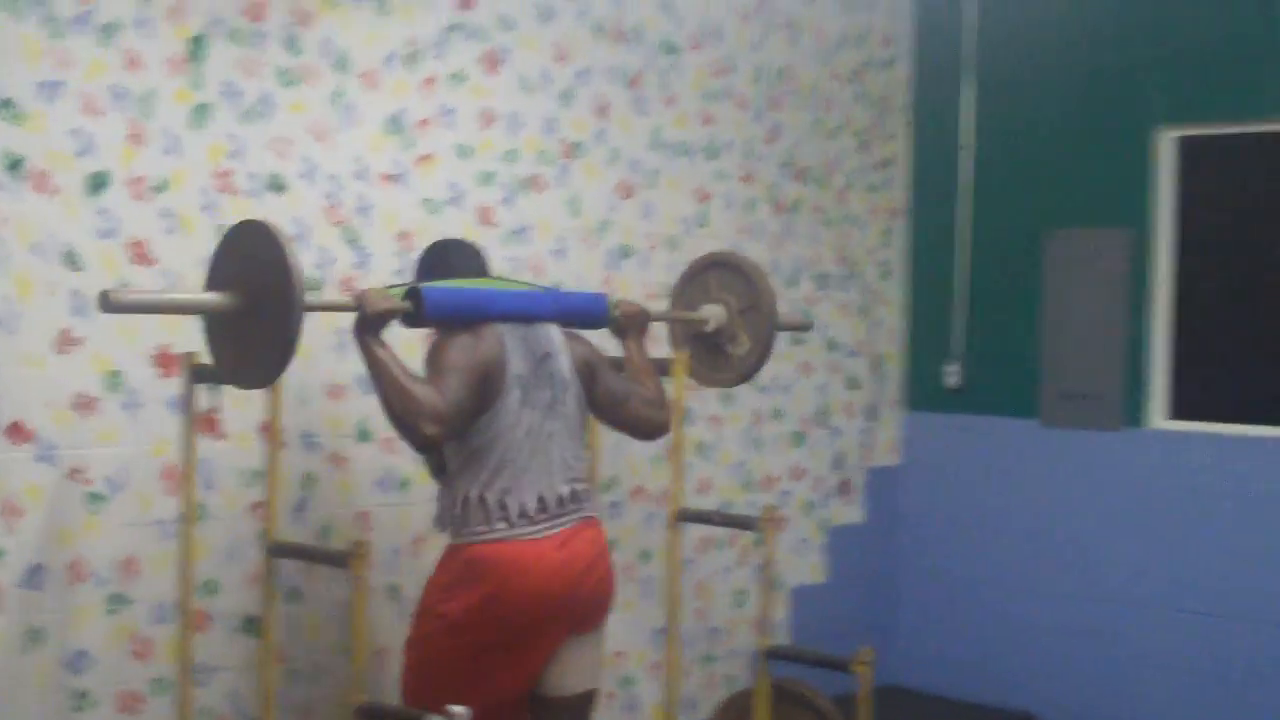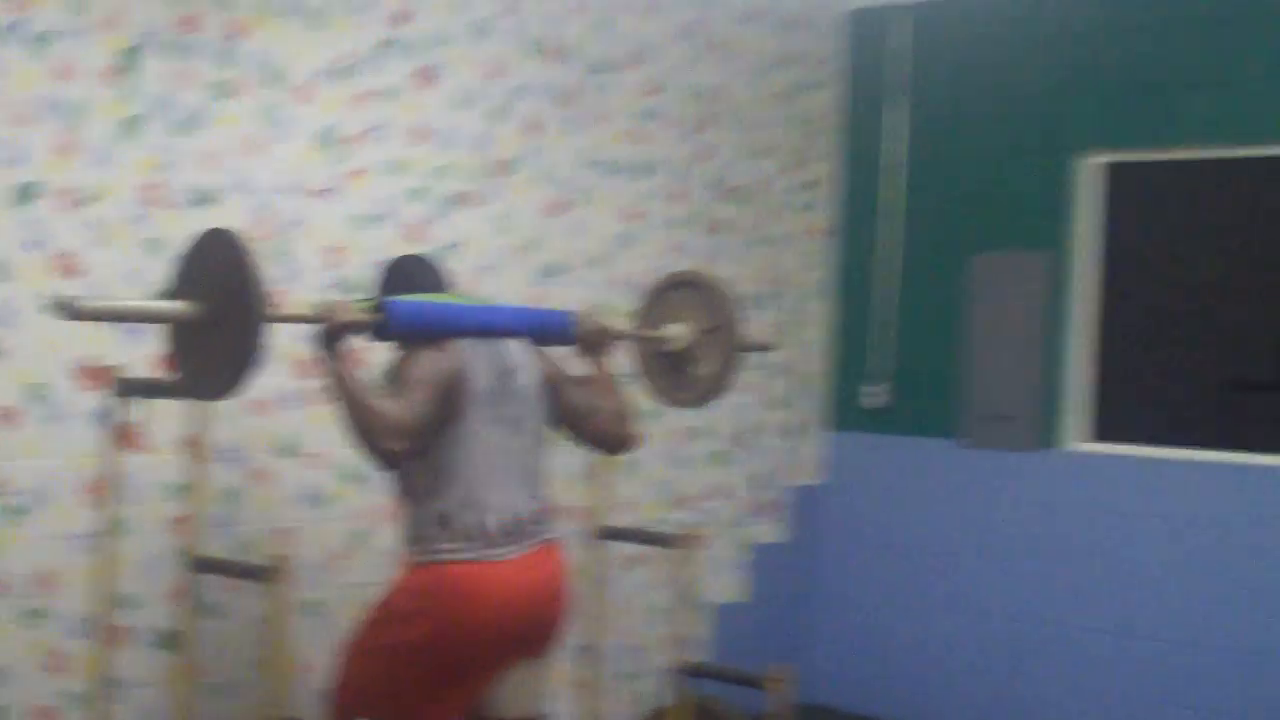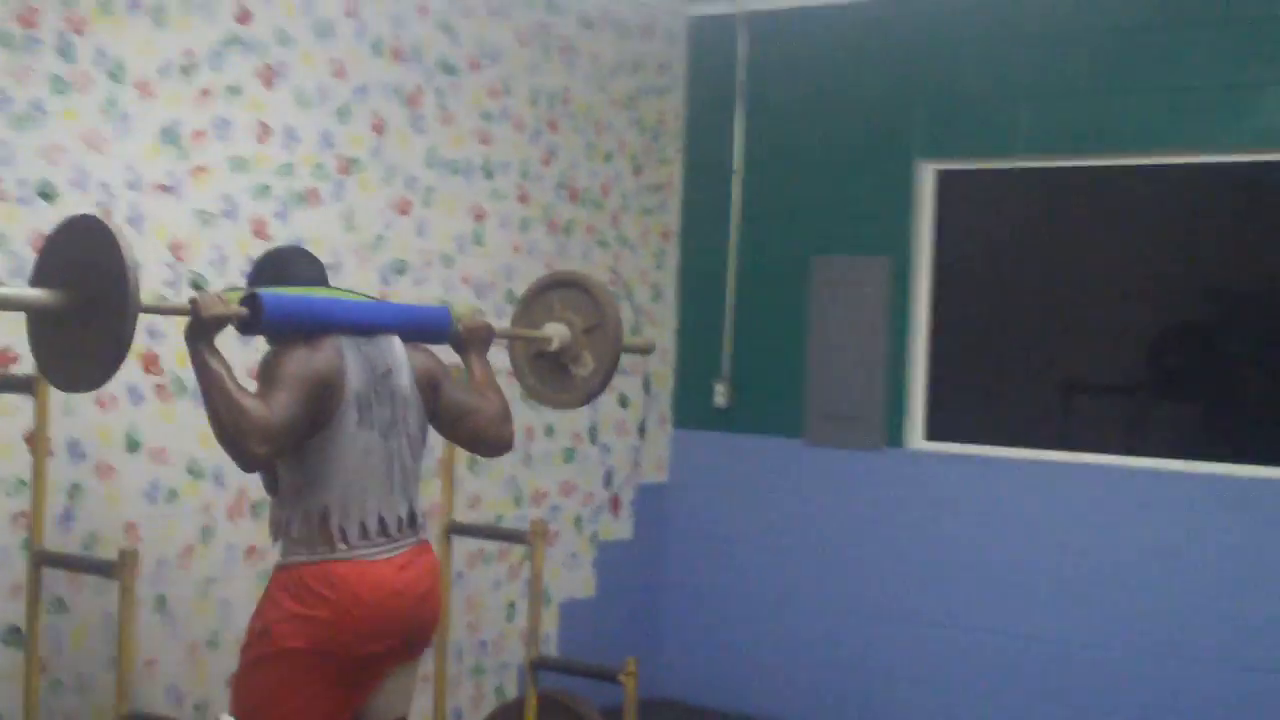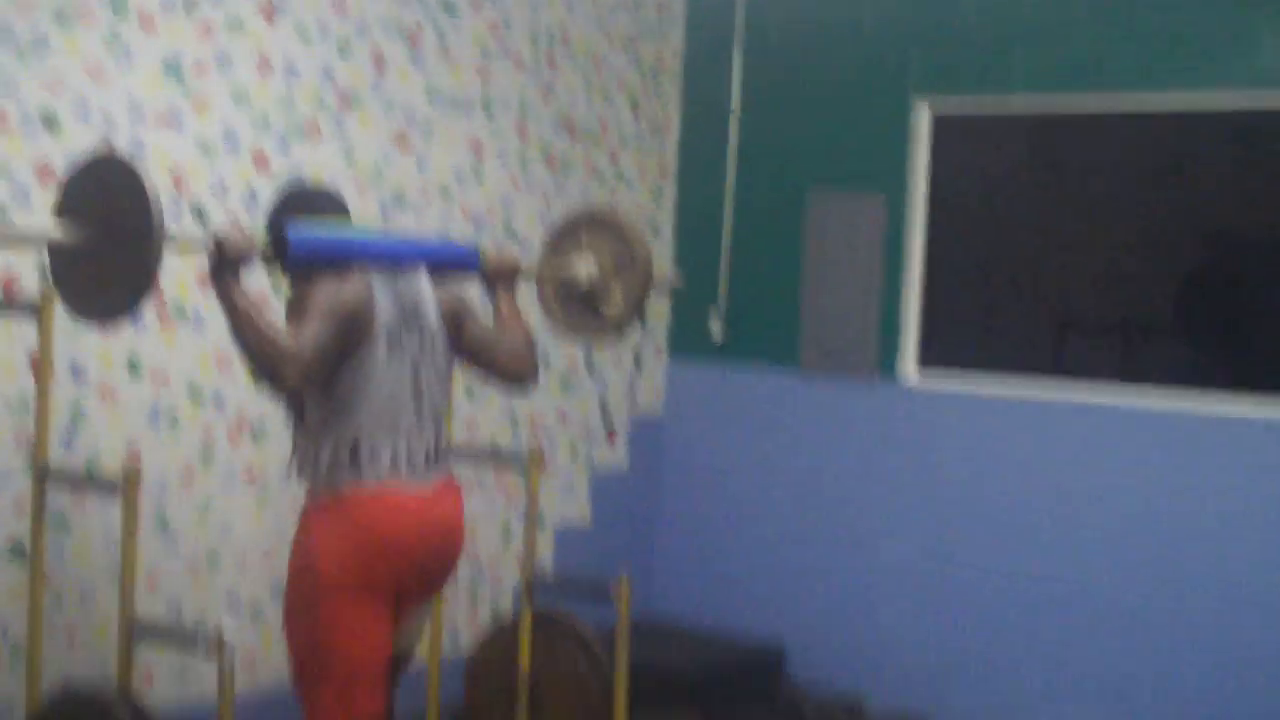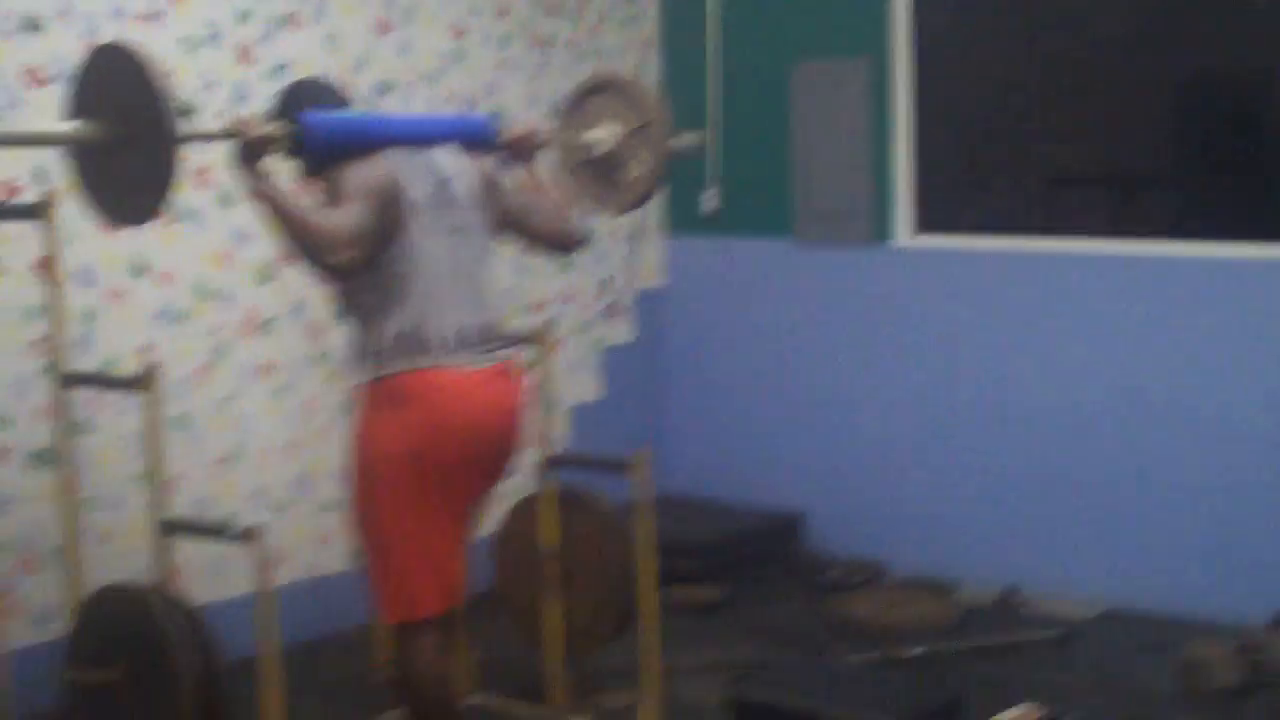
dt=0.2s
person 1, frame 1
left shoulder: (464, 345)
right shoulder: (568, 345)
left elbow: (430, 423)
right elbow: (652, 419)
left wrist: (370, 338)
right wrist: (633, 338)
left hip: (500, 566)
right hip: (583, 555)
person 1, frame 2
left shoulder: (427, 361)
right shoulder: (530, 360)
left elbow: (394, 439)
right elbow: (616, 433)
left wrist: (335, 353)
right wrist: (595, 357)
left hip: (458, 583)
right hip: (537, 577)
person 1, frame 3
left shoulder: (301, 359)
right shoulder: (411, 358)
left elbow: (257, 442)
right elbow: (496, 435)
left wrist: (202, 346)
right wrist: (475, 354)
left hip: (329, 589)
right hip: (413, 581)
person 1, frame 4
left shoulder: (329, 292)
right shoulder: (433, 293)
left elbow: (290, 370)
right elbow: (519, 367)
left wrist: (227, 281)
right wrist: (502, 291)
left hip: (359, 520)
right hip: (436, 513)
person 1, frame 5
left shoulder: (359, 175)
right shoulder: (463, 163)
left elbow: (339, 251)
right elbow: (565, 231)
left wrist: (258, 174)
right wrist: (526, 165)
left hip: (419, 401)
right hip: (493, 387)
left knee: (418, 612)
right knee: (432, 581)
